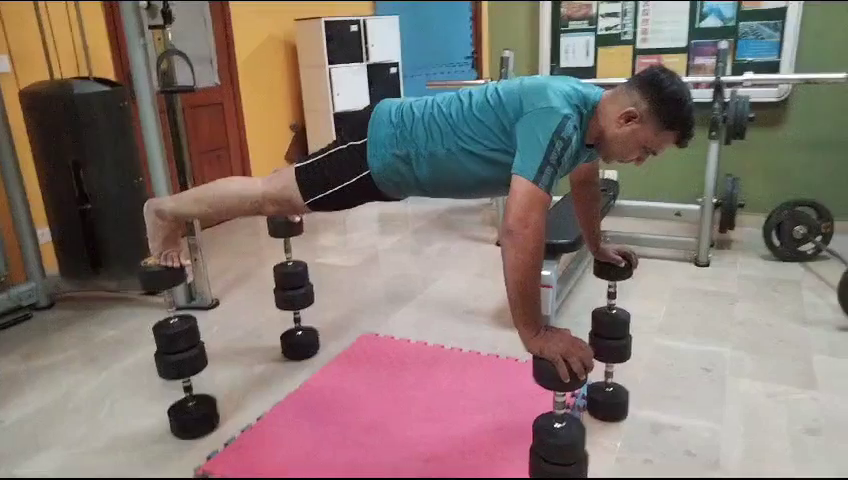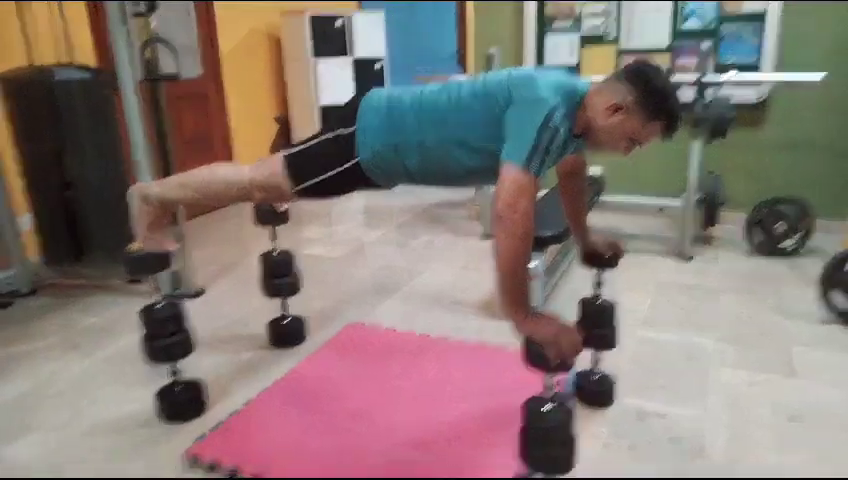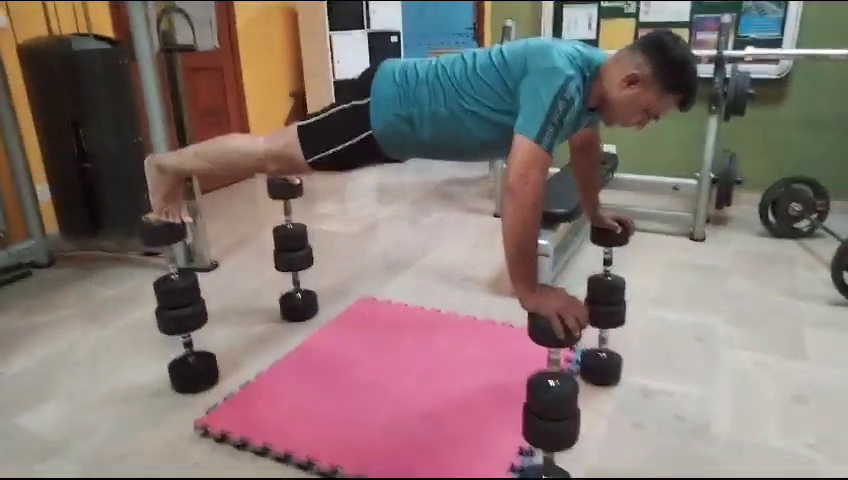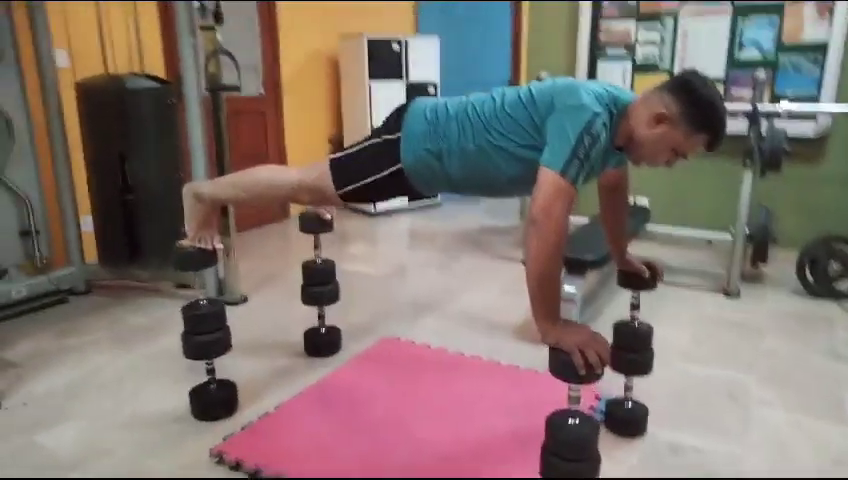
dt=0.2s
person 1, frame 1
left shoulder: (593, 109)
right shoulder: (558, 118)
left elbow: (584, 179)
right elbow: (522, 226)
left wrist: (597, 246)
right wrist: (533, 332)
left hip: (398, 146)
right hip: (387, 149)
right knee: (273, 196)
right ankle: (166, 209)
person 1, frame 2
left shoulder: (579, 102)
right shoulder: (547, 108)
left elbow: (571, 171)
right elbow: (511, 212)
left wrist: (583, 236)
right wrist: (522, 315)
left hip: (390, 134)
right hip: (375, 137)
right knee: (263, 182)
right ankle: (153, 194)
person 1, frame 3
left shoulder: (593, 74)
right shoulder: (561, 79)
left elbow: (584, 145)
right elbow: (522, 185)
left wrist: (594, 213)
right wrist: (528, 290)
left hip: (402, 109)
right hip: (390, 110)
right knee: (276, 154)
right ankle: (168, 165)
person 1, frame 4
left shoulder: (621, 116)
right shoulder: (588, 116)
left elbow: (612, 187)
right elbow: (545, 218)
left wrist: (621, 256)
right wrist: (550, 324)
left hip: (431, 149)
right hip: (419, 146)
right knee: (307, 185)
right ankle: (204, 192)
